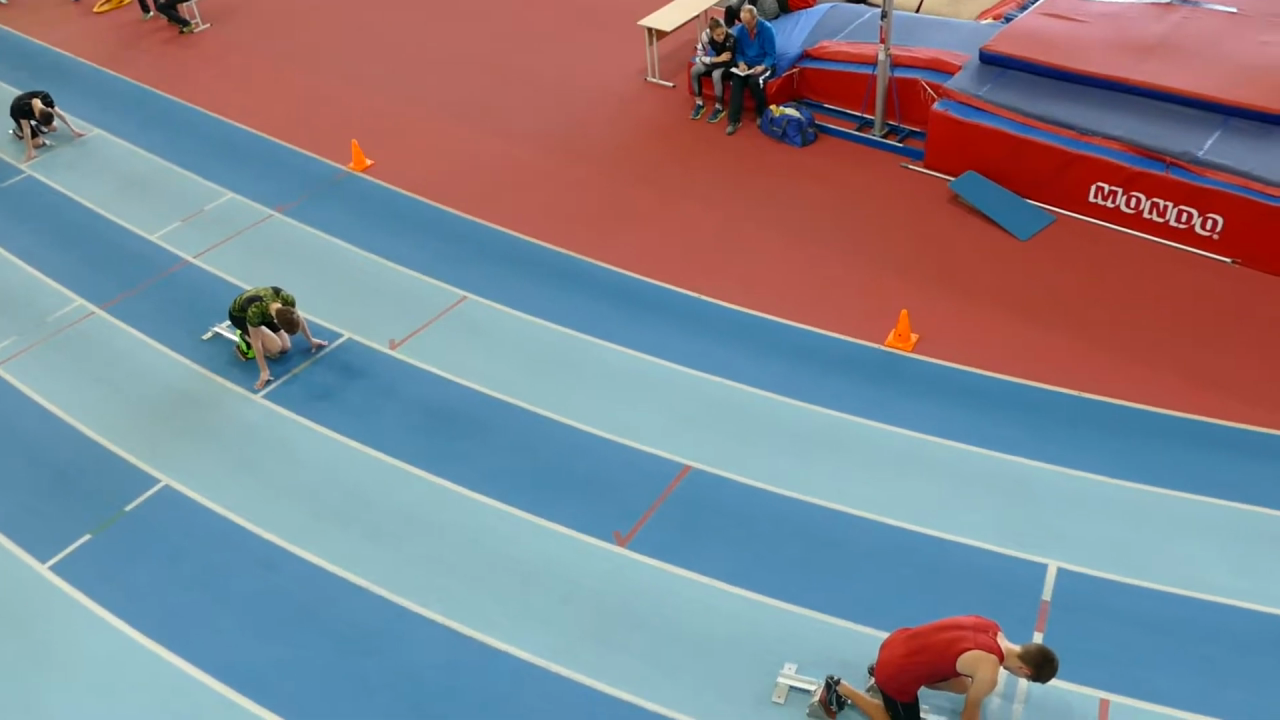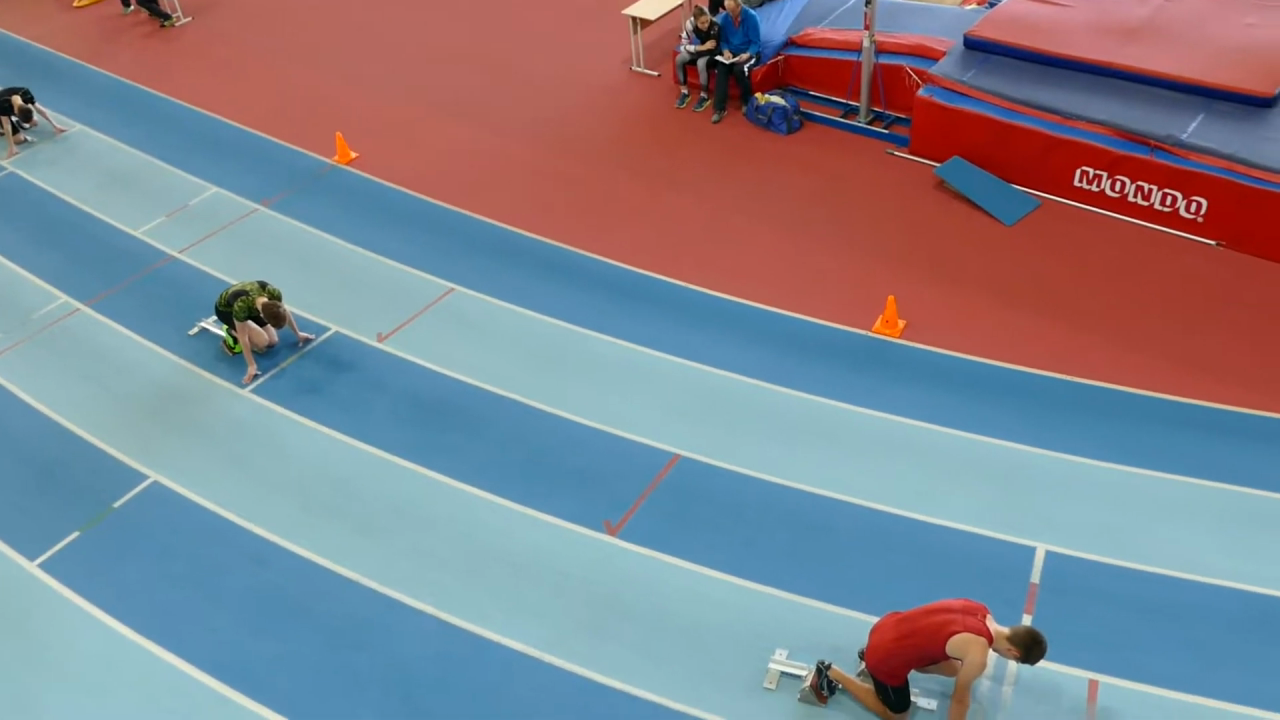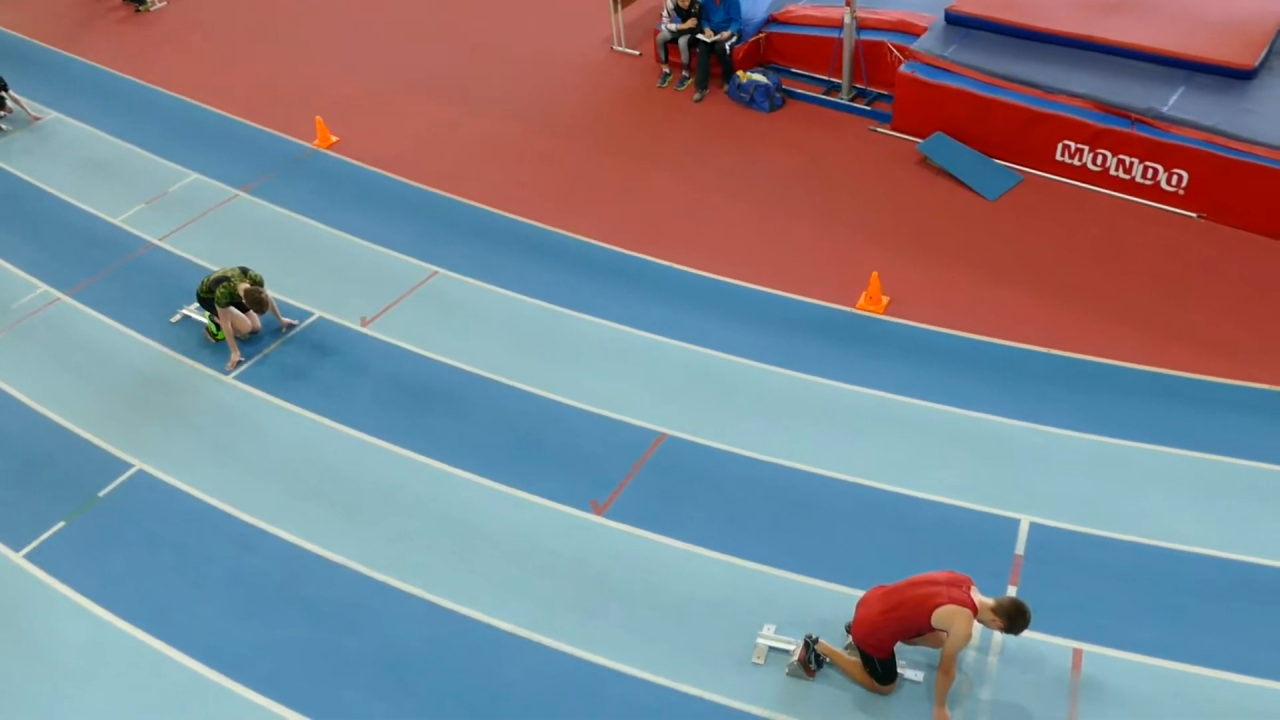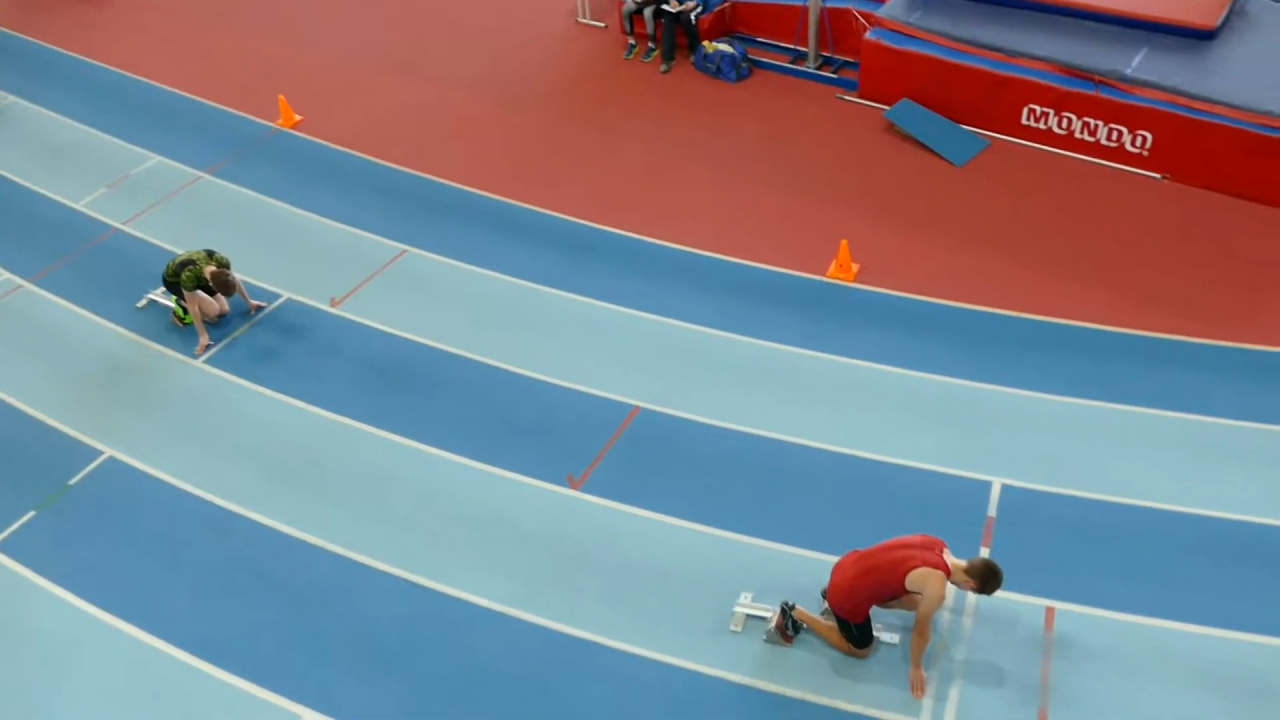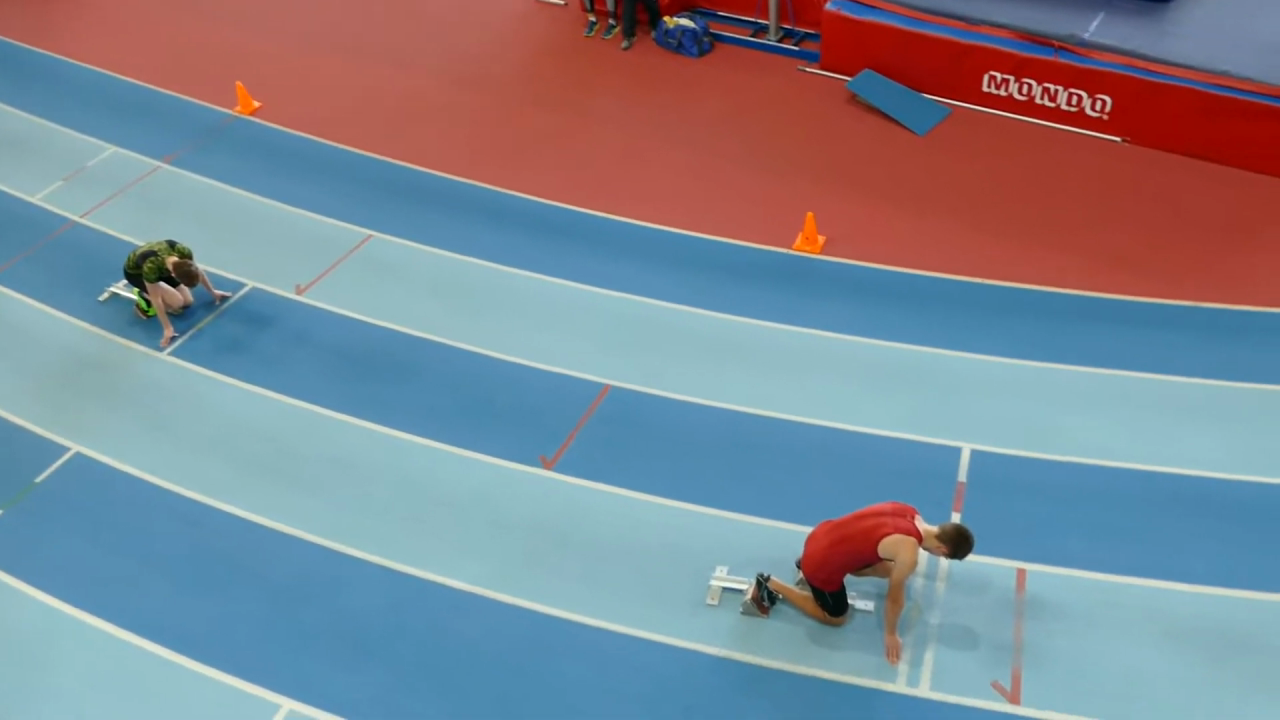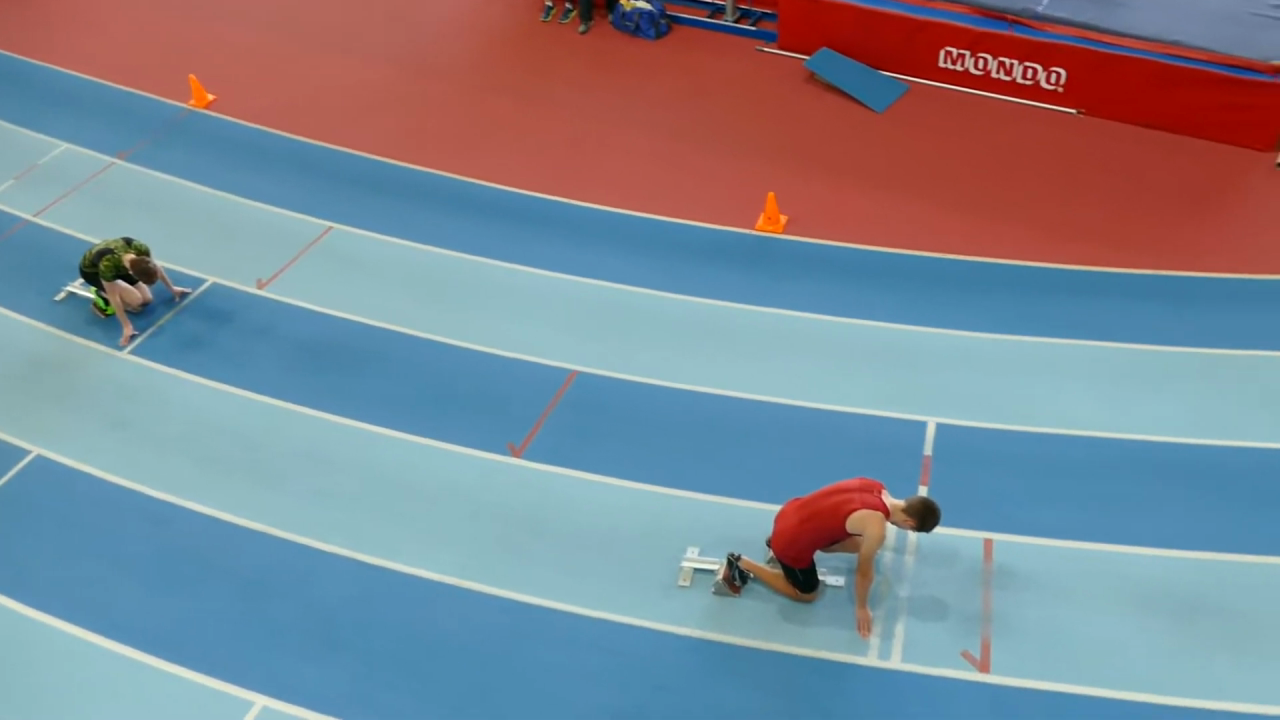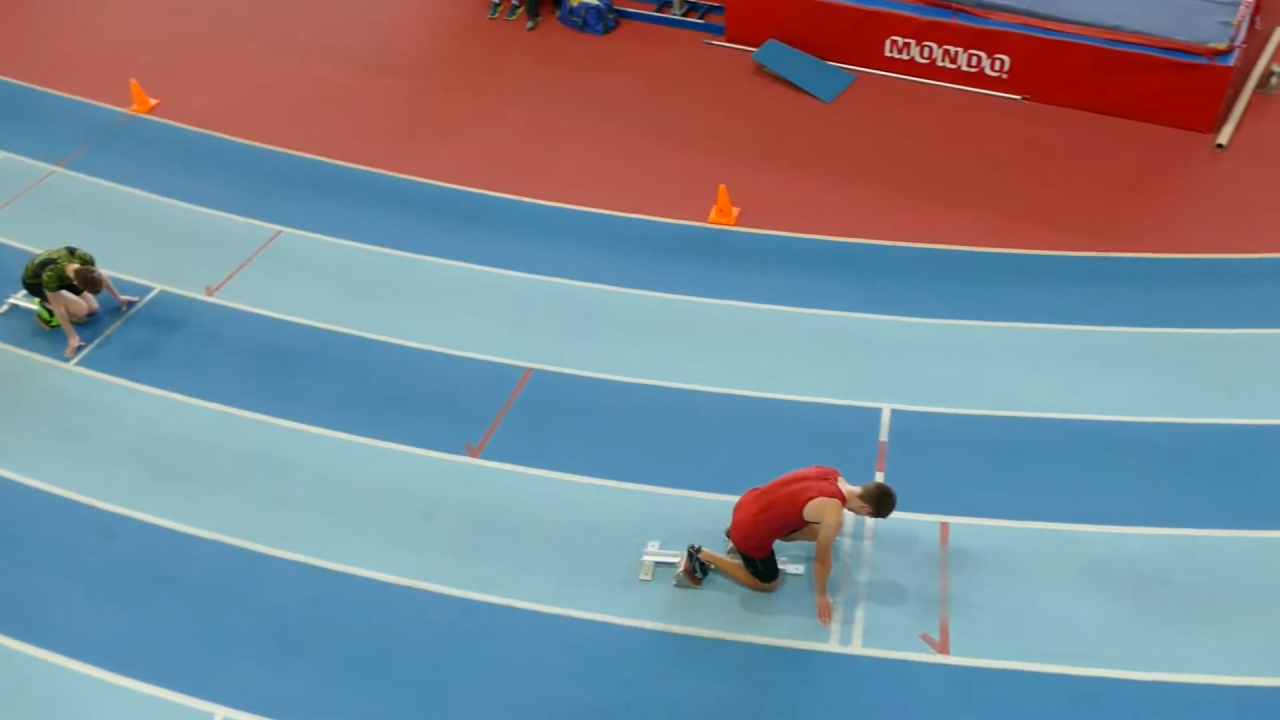
dt=0.3s
person 1, frame 1
left shoulder: (993, 629)
right shoulder: (988, 673)
left wrist: (972, 688)
left hip: (899, 641)
right hip: (895, 673)
left knee: (963, 685)
right ankle: (840, 689)
person 1, frame 2
left shoulder: (982, 612)
right shoulder: (978, 655)
right elbow: (960, 698)
left wrist: (964, 672)
left hip: (889, 625)
right hip: (885, 656)
left knee: (952, 669)
right ankle: (831, 673)
person 1, frame 3
left shoulder: (967, 584)
right shoulder: (963, 626)
right elbow: (946, 670)
left wrist: (948, 641)
left hip: (875, 599)
right hip: (872, 629)
left knee: (938, 639)
right knee: (884, 686)
right ankle: (818, 648)
person 1, frame 4
left shoulder: (939, 547)
right shoulder: (937, 588)
right elbow: (920, 632)
left wrist: (923, 605)
right wrist: (915, 668)
left hip: (849, 564)
right hip: (847, 593)
left knee: (912, 602)
right knee: (861, 650)
right ankle: (795, 614)
person 1, frame 5
left shoulder: (911, 513)
right shoulder: (908, 554)
right elbow: (895, 598)
left wrist: (896, 572)
right wrist: (891, 635)
left hip: (823, 534)
right hip: (821, 564)
left knee: (886, 569)
right knee: (836, 618)
right ankle: (771, 585)
person 1, frame 6
left shoulder: (878, 488)
right shoulder: (876, 528)
right elbow: (864, 572)
left wrist: (867, 547)
right wrist: (861, 608)
left hip: (791, 512)
right hip: (790, 542)
left knee: (855, 544)
right knee: (808, 594)
right ankle: (741, 564)
person 1, frame 7
left shoulder: (834, 475)
right shoulder: (833, 516)
right elbow: (822, 560)
left wrist: (825, 535)
right wrist: (821, 596)
left hip: (749, 503)
right hip: (750, 533)
left knee: (813, 532)
right knee: (768, 584)
right ankle: (702, 556)
